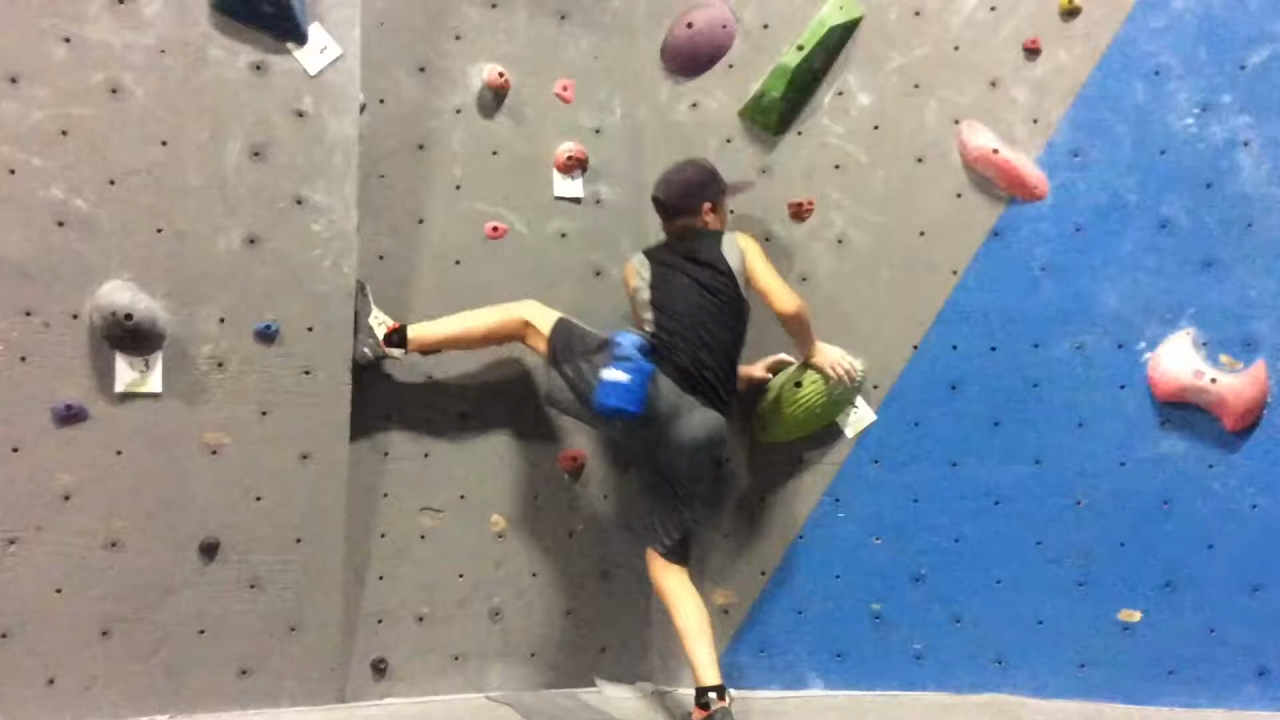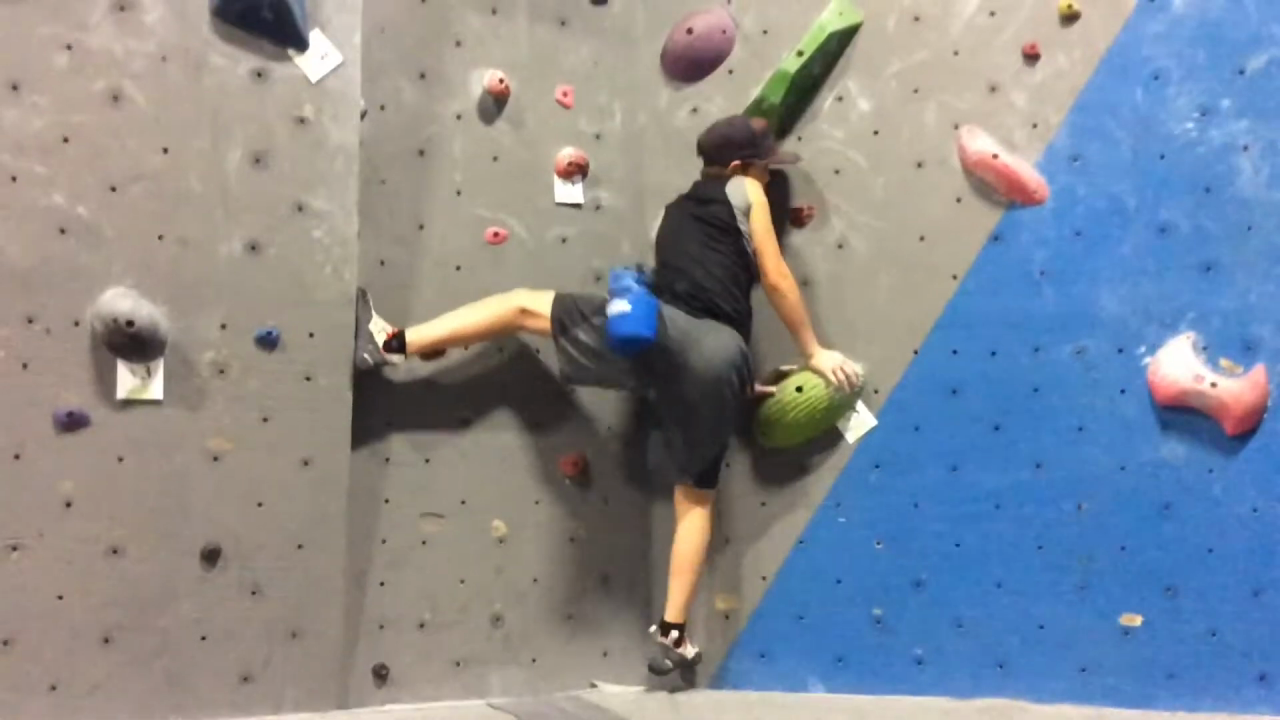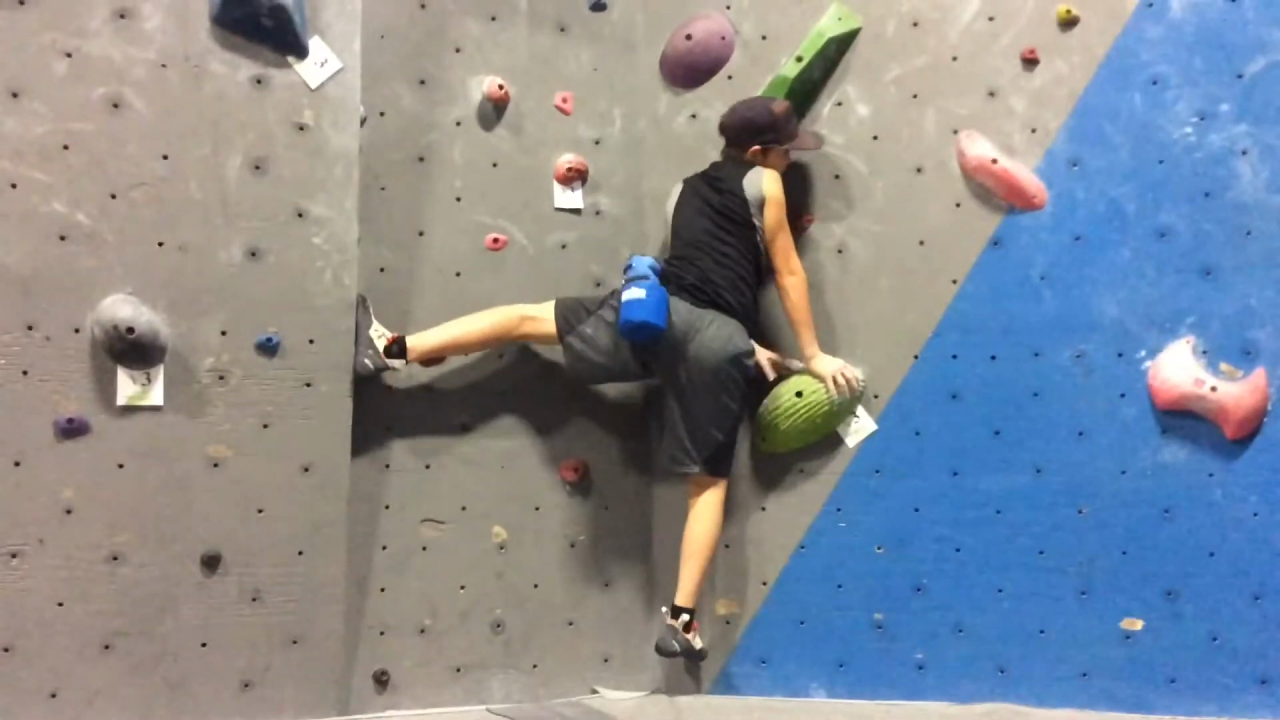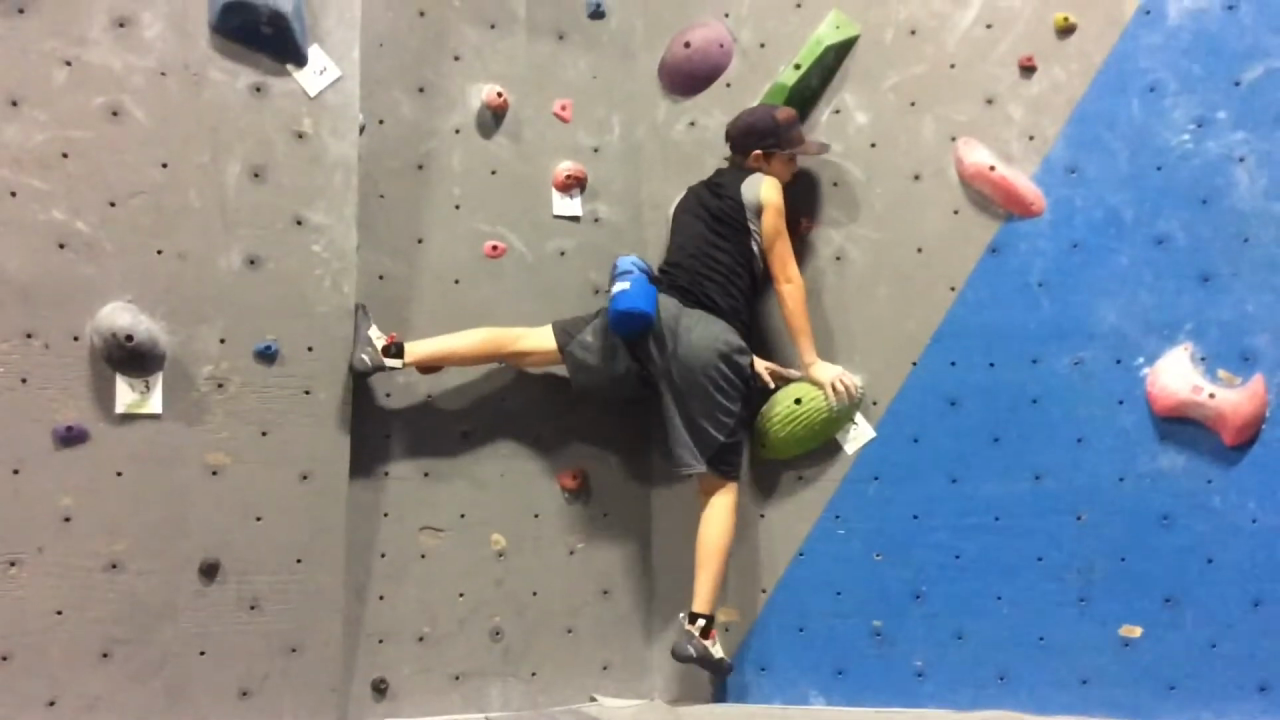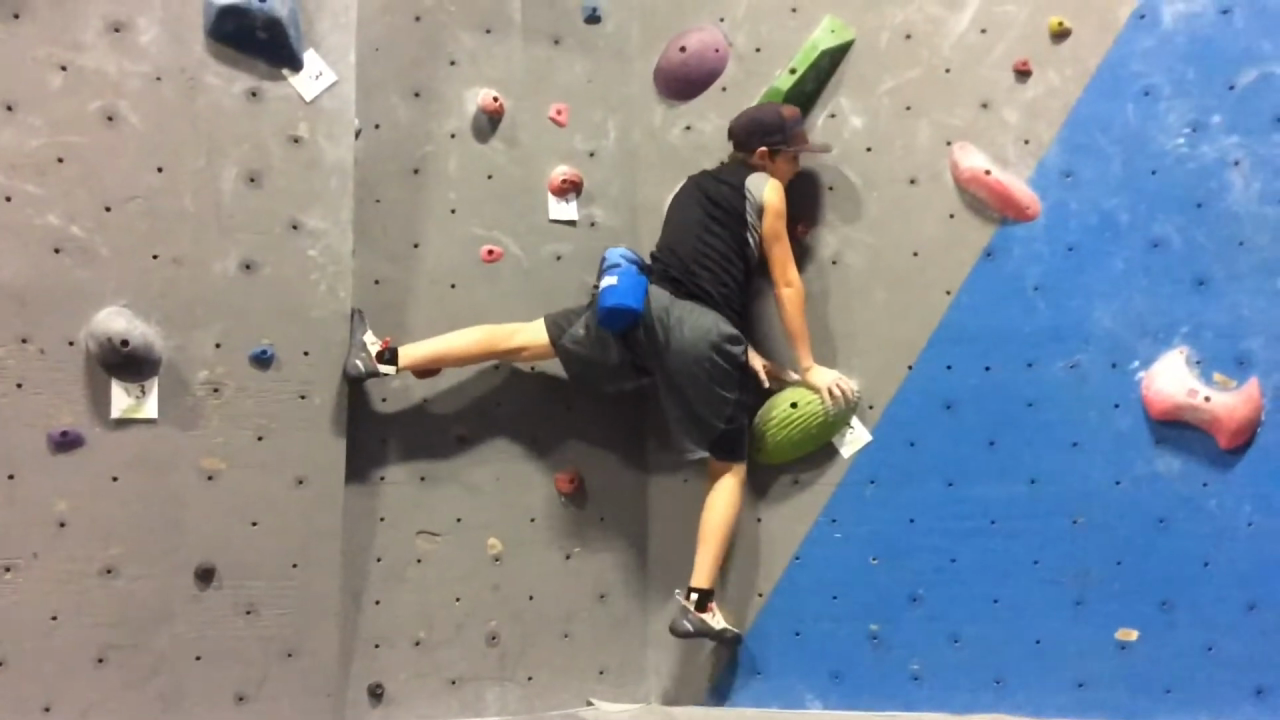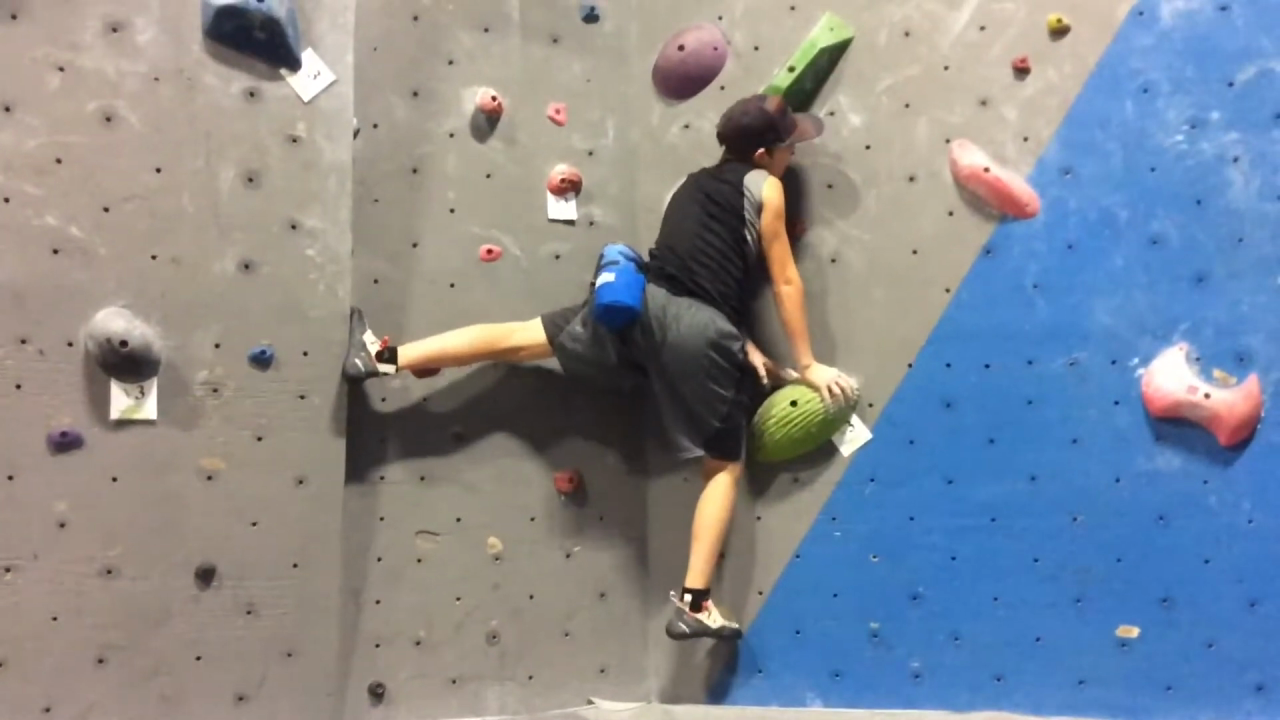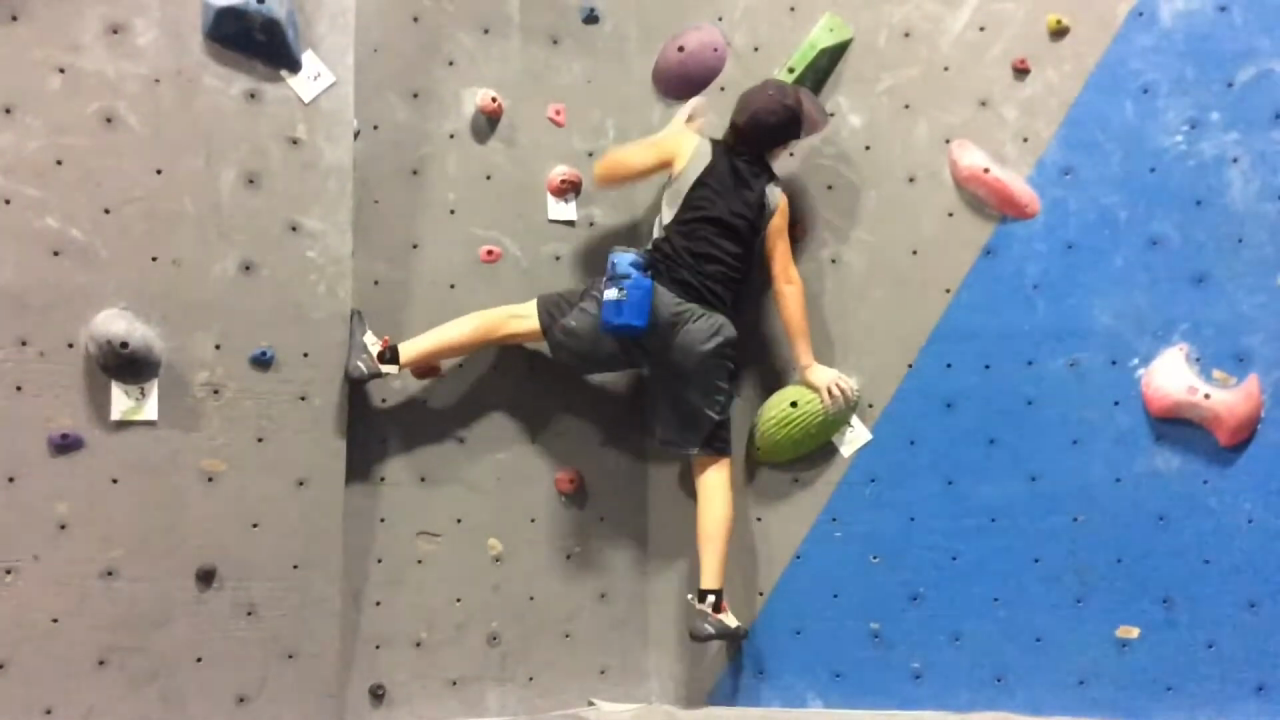
dt=0.5s
person 1, frame 1
left shoulder: (640, 266)
right shoulder: (737, 247)
right elbow: (790, 307)
left wrist: (737, 373)
right wrist: (814, 351)
left hip: (642, 387)
right hip: (698, 429)
left knee: (529, 317)
right knee: (668, 562)
left ankle: (390, 336)
person 1, frame 2
left shoulder: (674, 212)
right shoulder: (746, 192)
right elbow: (776, 280)
left wrist: (736, 382)
right wrist: (814, 352)
left hip: (652, 322)
right hip: (717, 354)
left knee: (523, 304)
right knee: (696, 498)
left ankle: (391, 342)
right ankle: (671, 635)
person 1, frame 3
left shoulder: (687, 190)
right shoulder: (764, 183)
right elbow: (789, 274)
left wrist: (746, 345)
right wrist: (813, 355)
left hip: (658, 309)
right hip: (719, 343)
left knee: (525, 319)
right knee: (709, 483)
left ankle: (391, 348)
right ankle: (680, 621)
person 1, frame 4
left shoulder: (697, 194)
right shoulder: (764, 189)
right elbow: (787, 281)
left wrist: (744, 356)
right wrist: (812, 362)
left hip: (655, 311)
right hip: (709, 341)
left knee: (524, 343)
right knee: (720, 486)
left ankle: (389, 351)
right ankle: (699, 627)
person 1, frame 5
left shoulder: (695, 184)
right shoulder: (766, 189)
right elbow: (786, 283)
left wrist: (741, 350)
right wrist: (807, 367)
left hip: (646, 302)
right hip: (702, 334)
left knee: (520, 339)
right knee: (729, 470)
left ankle: (383, 356)
right ankle: (698, 603)
person 1, frame 6
left shoulder: (695, 183)
right shoulder: (766, 189)
right elbow: (785, 282)
left wrist: (744, 346)
right wrist: (807, 364)
left hip: (642, 299)
right hip: (703, 333)
left knee: (518, 337)
right knee: (724, 469)
left ankle: (383, 355)
right ankle: (693, 603)
person 1, frame 7
left shoulder: (692, 148)
right shoulder: (773, 195)
left elbow: (604, 170)
right elbow: (786, 282)
right wrist: (807, 366)
left hip: (644, 297)
right hip: (705, 333)
left knee: (512, 319)
right knee: (713, 465)
left ankle: (383, 356)
right ankle: (711, 602)
